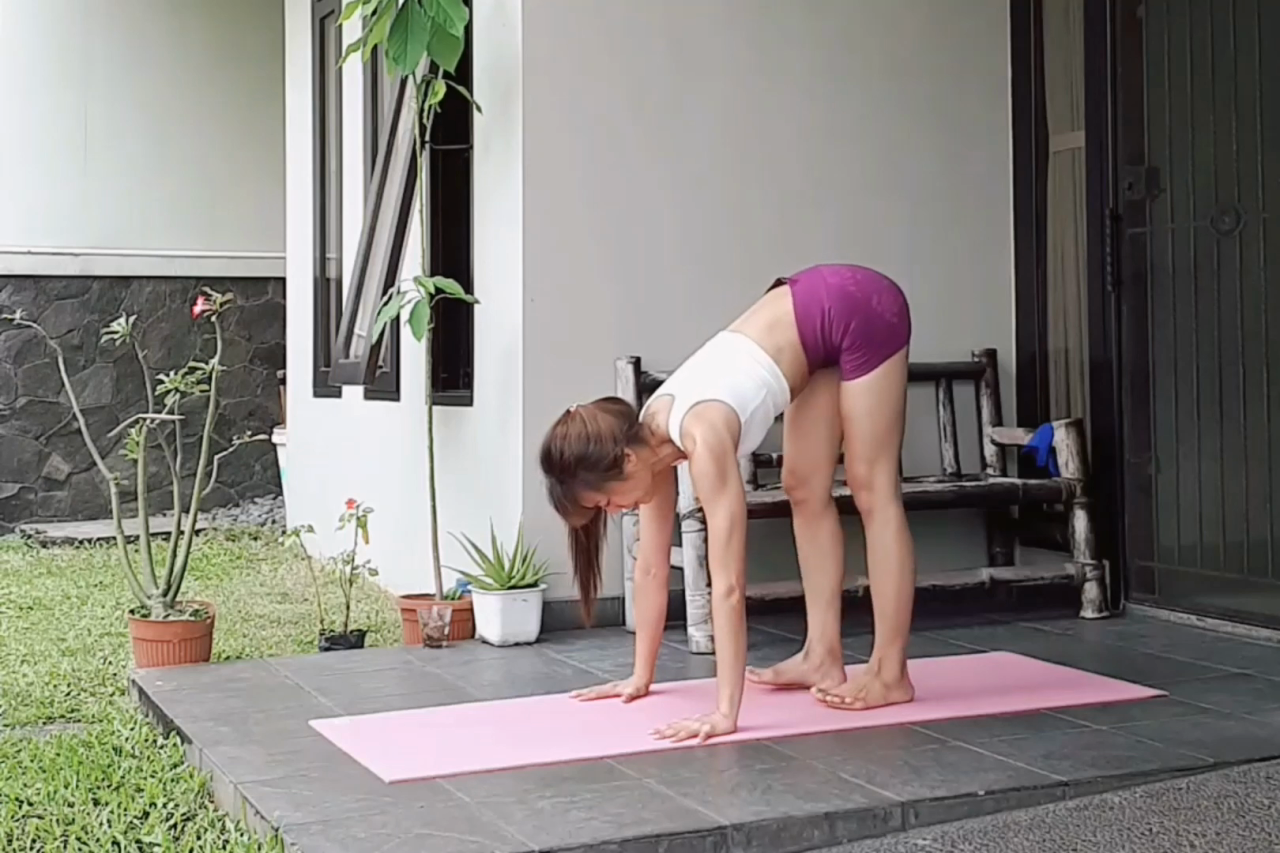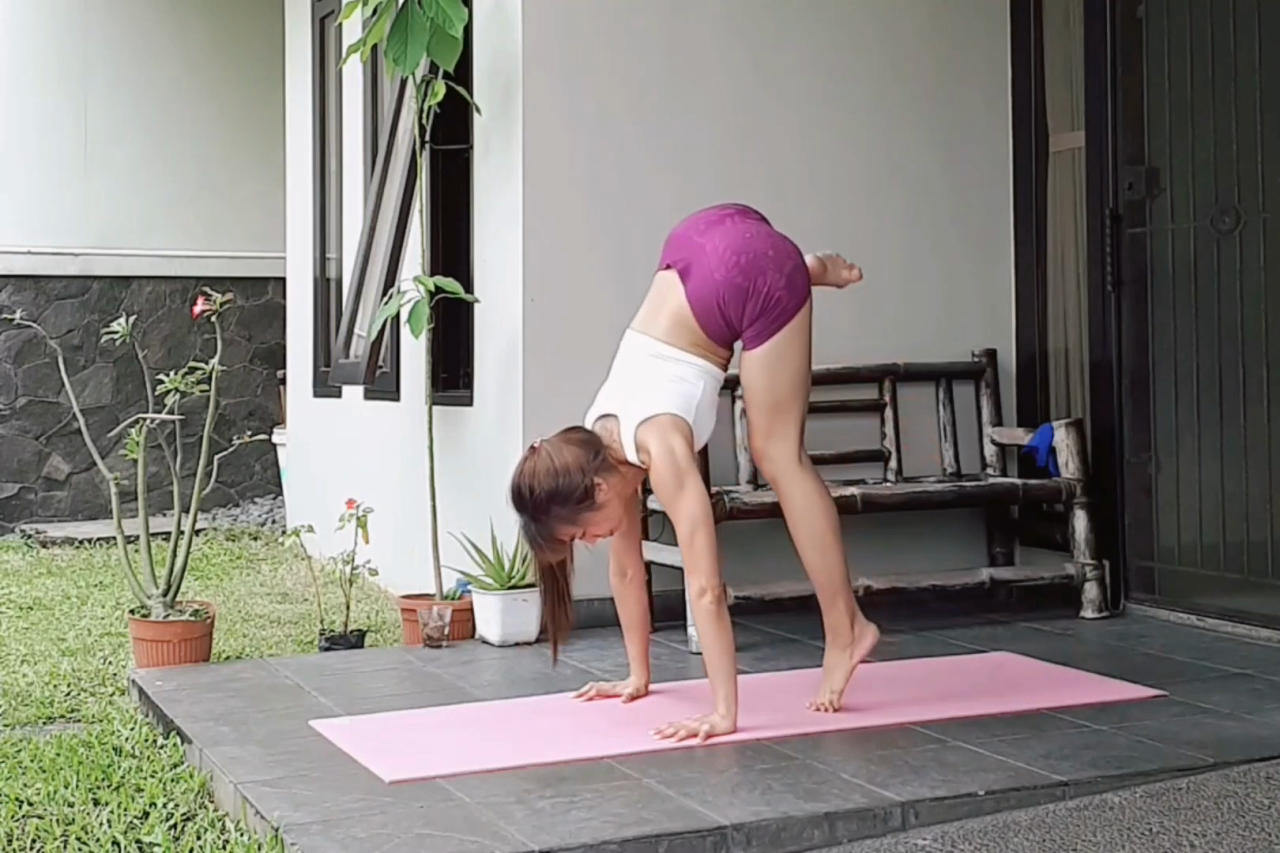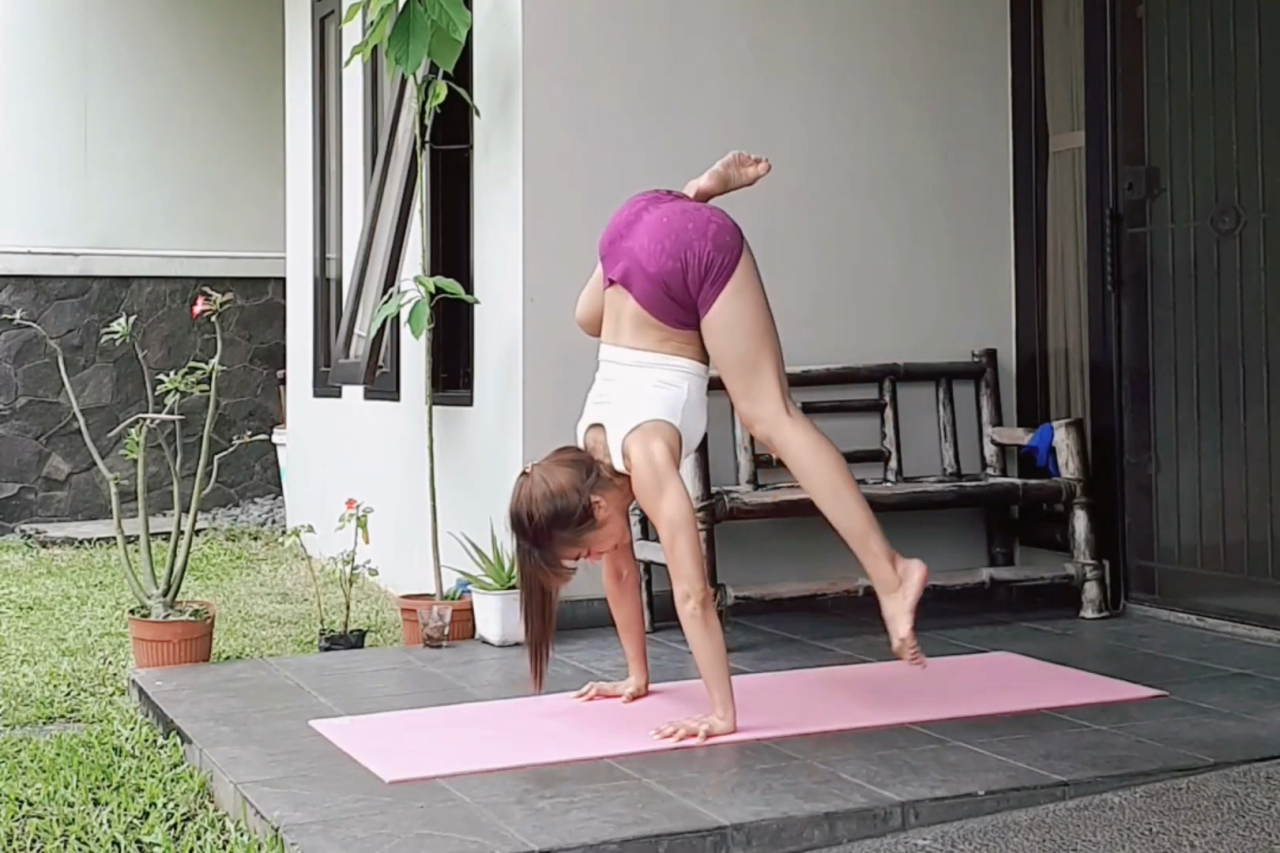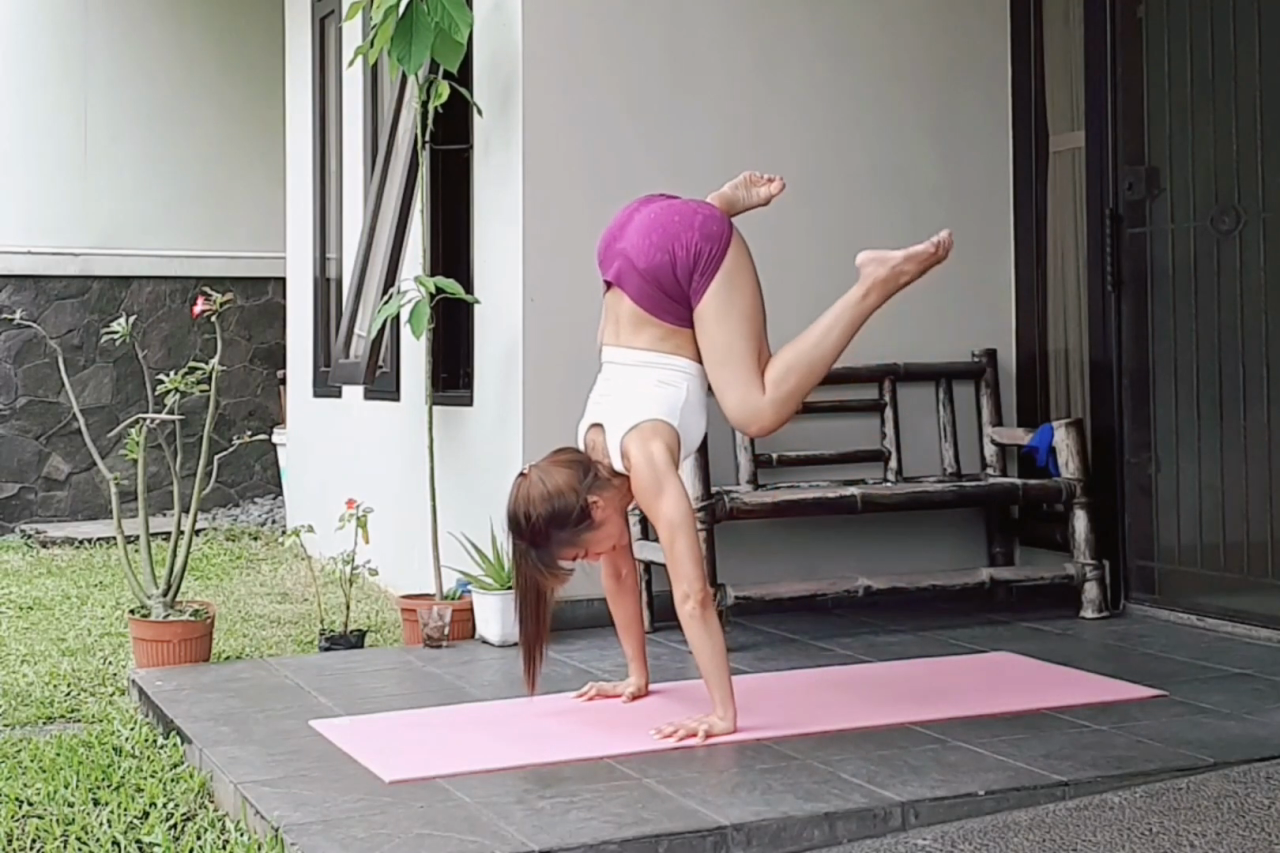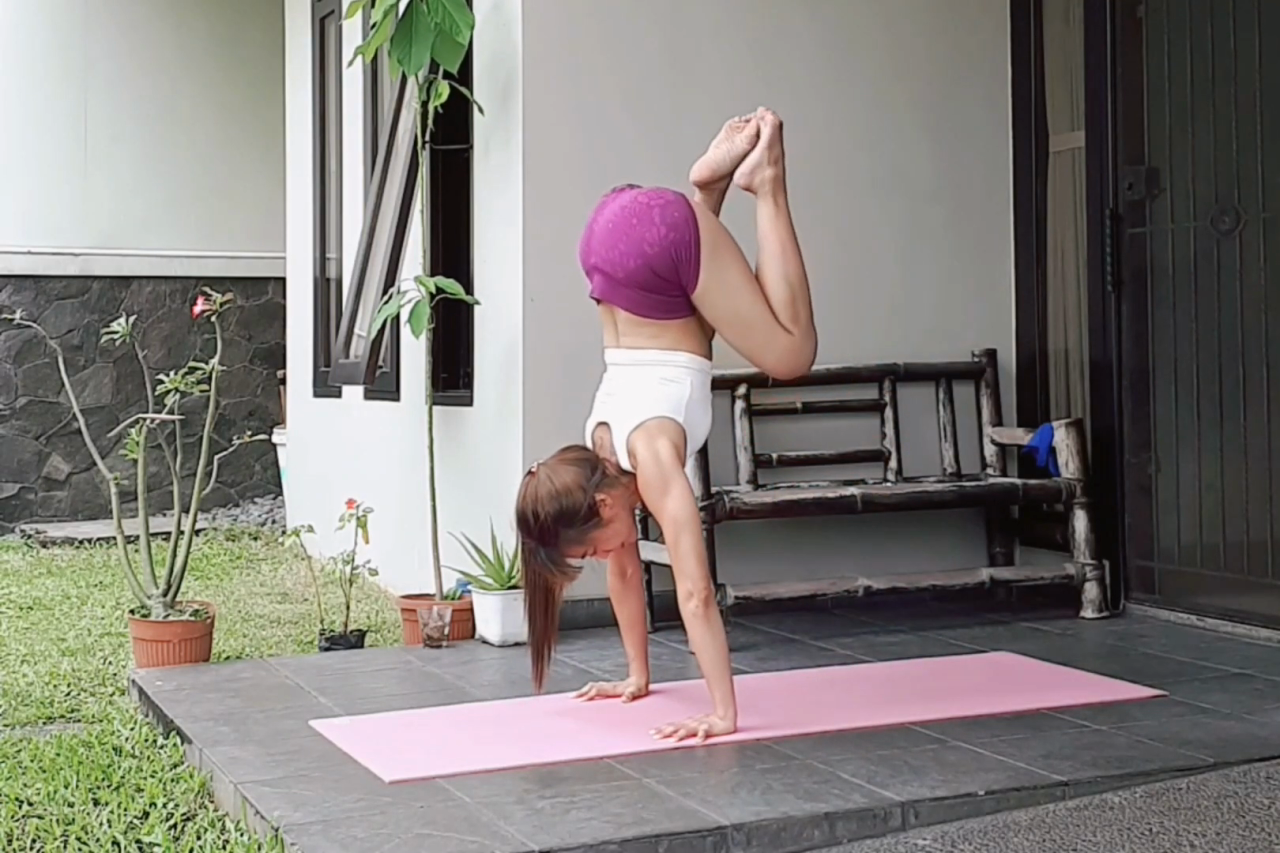
dt=1s
person 1, frame 1
left shoulder: (700, 436)
right shoulder: (651, 435)
left elbow: (727, 585)
right elbow: (651, 567)
left wrist: (726, 712)
right wrist: (640, 675)
left hip: (861, 308)
right hip: (815, 309)
left knee: (871, 489)
right knee: (805, 488)
left ankle: (890, 674)
right ankle: (822, 656)
person 1, frame 2
left shoulder: (656, 444)
right shoulder: (601, 445)
left elbow: (704, 588)
right elbow: (626, 569)
left wrist: (724, 711)
right wrist: (637, 676)
left hip: (754, 266)
left knee: (777, 457)
left ankle: (846, 632)
right ankle: (807, 271)
person 1, frame 3
left shoulder: (643, 457)
right shoulder: (591, 456)
left elbow: (693, 595)
right elbow: (621, 573)
left wrist: (721, 713)
right wrist: (636, 677)
left hip: (693, 248)
left knee: (772, 418)
right knee: (589, 320)
person 1, frame 4
left shoulder: (642, 456)
right shoulder: (594, 453)
left elbow: (693, 595)
right elbow: (620, 573)
left wrist: (724, 712)
right wrist: (636, 677)
left ankle: (878, 281)
right ankle: (723, 203)
person 1, frame 5
left shoulder: (649, 457)
right shoulder: (602, 457)
left elbow: (695, 593)
right elbow: (626, 572)
left wrist: (722, 712)
right wrist: (637, 677)
left ankle: (764, 181)
